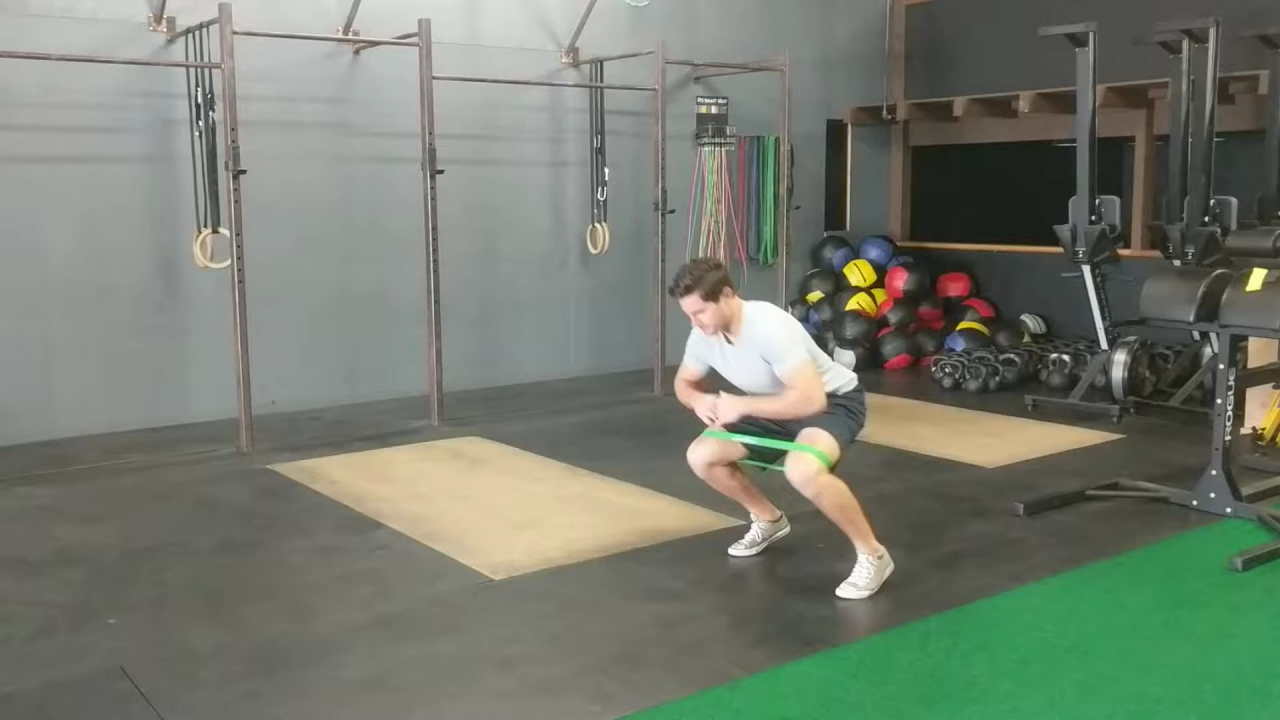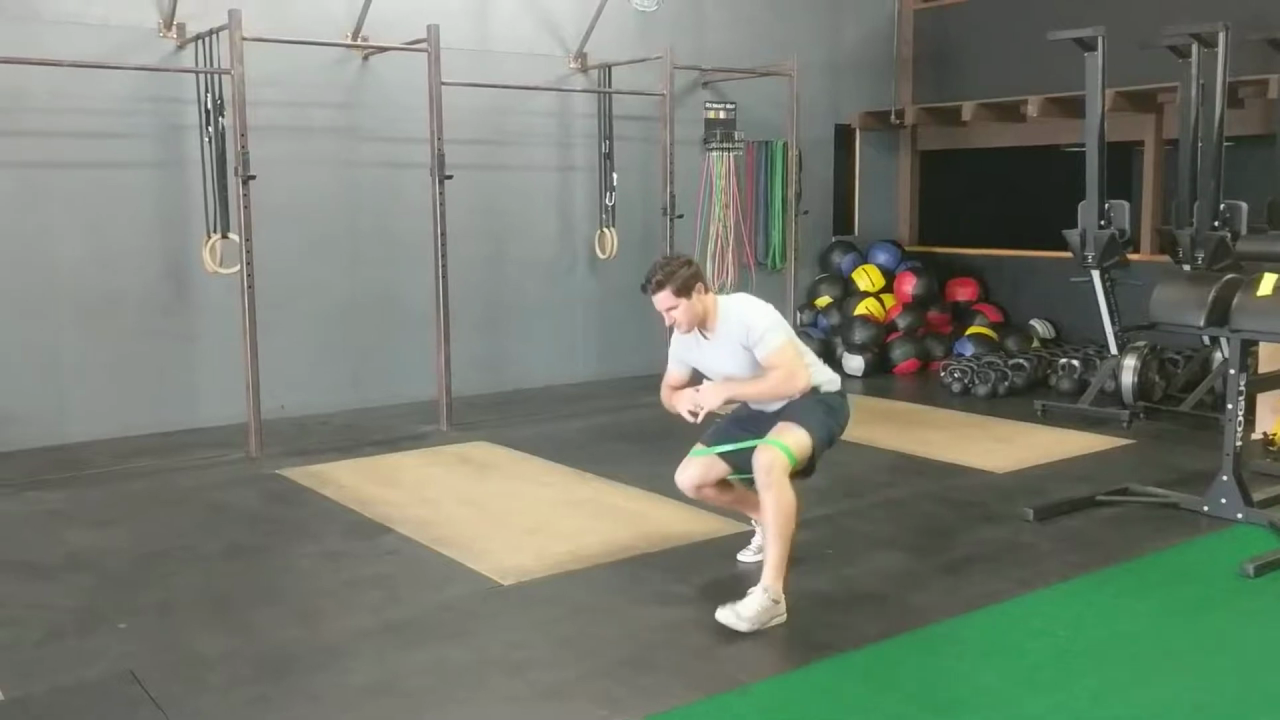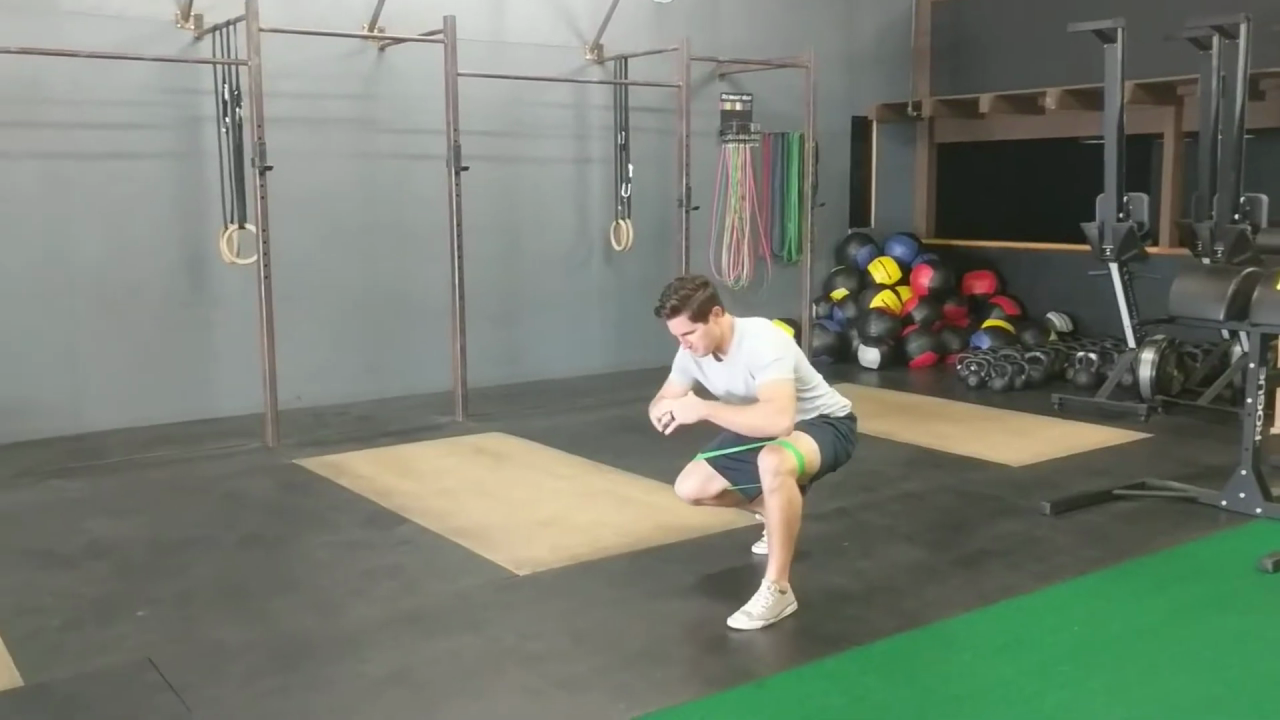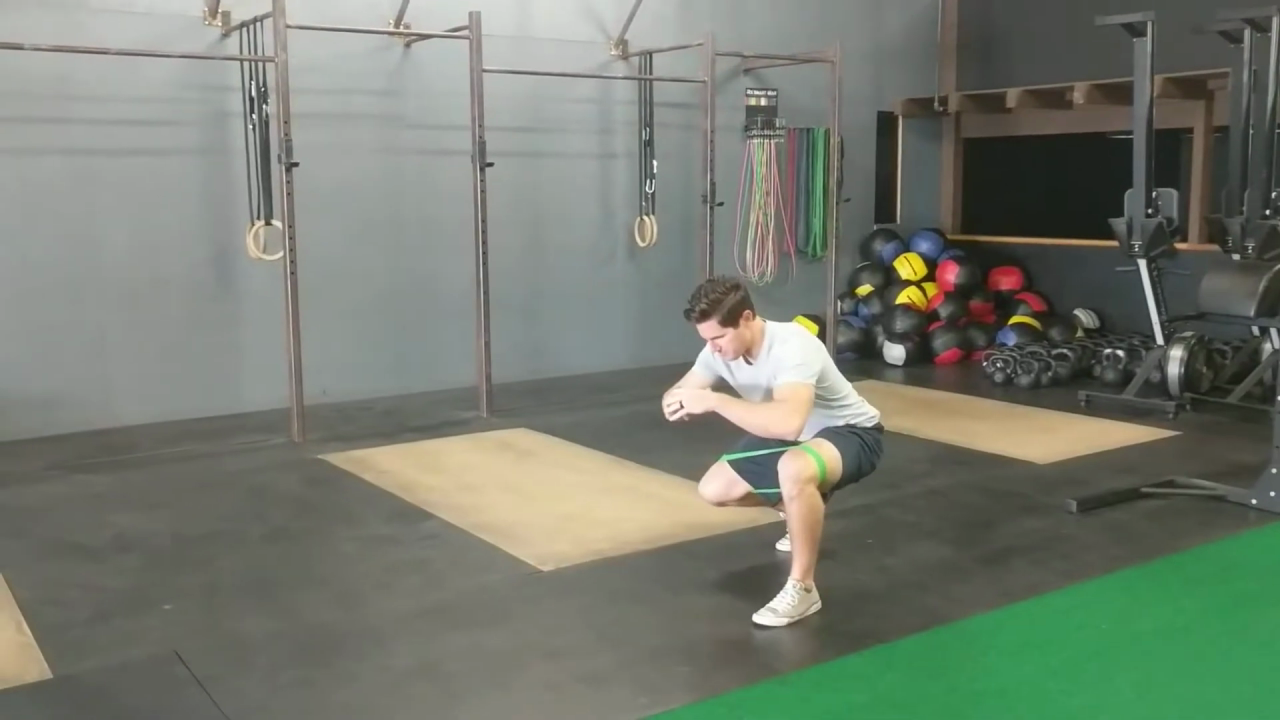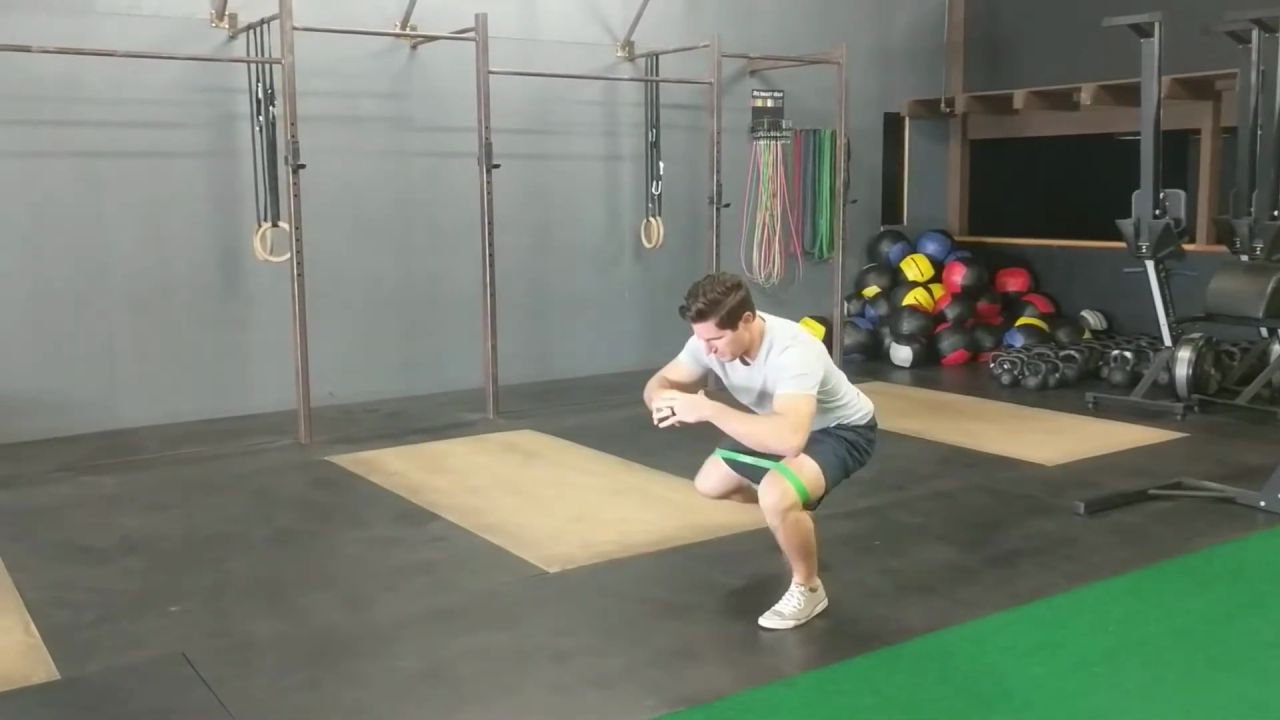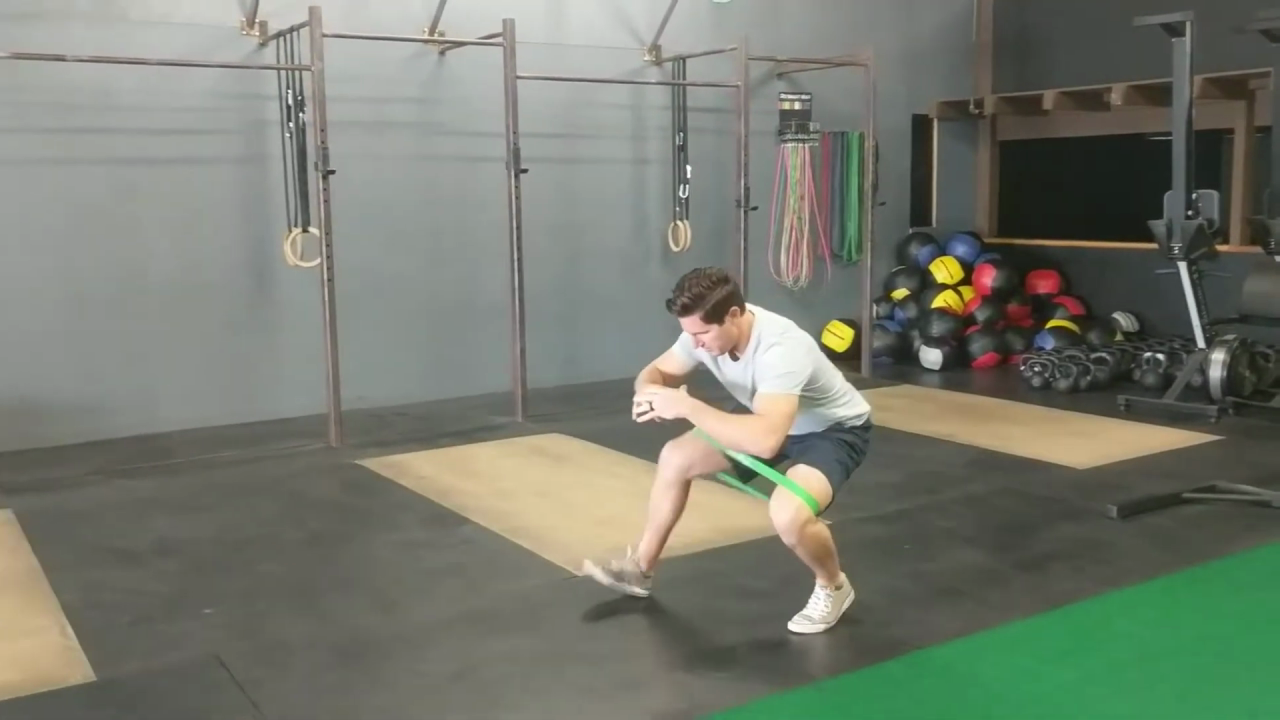
dt=0.5s
person 1, frame 1
left shoulder: (771, 328)
right shoulder: (703, 336)
left elbow: (811, 400)
right elbow: (684, 382)
left wrist: (743, 406)
right wrist: (698, 400)
left hip: (833, 400)
right hip: (778, 407)
left knee: (803, 470)
right knee: (702, 456)
left ankle: (872, 554)
right ankle: (767, 519)
person 1, frame 2
left shoulder: (749, 315)
right shoulder: (684, 337)
left elbow: (795, 379)
right elbow: (669, 388)
left wrist: (726, 390)
right wrist: (681, 399)
left hip: (816, 399)
right hip: (762, 409)
left knee: (768, 461)
right knee: (690, 479)
left ankle: (771, 595)
right ankle: (767, 519)
person 1, frame 3
left shoulder: (763, 343)
right shoulder: (693, 351)
left elbow: (780, 420)
right elbow: (663, 398)
left wrist: (704, 409)
right wrist: (662, 410)
left hip: (825, 424)
right hip: (763, 430)
left knee: (774, 463)
right knee: (691, 487)
left ankle: (778, 590)
right ankle: (779, 511)
person 1, frame 4
left shoulder: (793, 348)
right shoulder: (721, 349)
left elbow: (789, 423)
right elbow: (678, 392)
left wrist: (714, 400)
right wrist: (675, 403)
left hip: (852, 433)
right hip: (795, 437)
left knee: (794, 469)
right knee: (714, 490)
left ankle: (802, 588)
right ankle: (806, 510)
person 1, frame 5
left shoulder: (792, 352)
right shoulder: (713, 336)
left elbow: (789, 439)
right elbow: (660, 382)
left wrist: (708, 410)
right wrist: (663, 398)
left hip: (843, 429)
right hip: (780, 420)
left knee: (776, 496)
right knee: (711, 483)
left ankle: (808, 589)
right ankle: (797, 509)
person 1, frame 6
left shoulder: (781, 349)
right shoulder: (709, 329)
left elbow: (764, 441)
right elbow: (657, 371)
left wrist: (686, 406)
right wrist: (650, 392)
left hip: (836, 429)
right hip: (775, 419)
left knee: (788, 514)
right knee: (676, 458)
left ankle: (833, 588)
right ankle: (639, 568)
